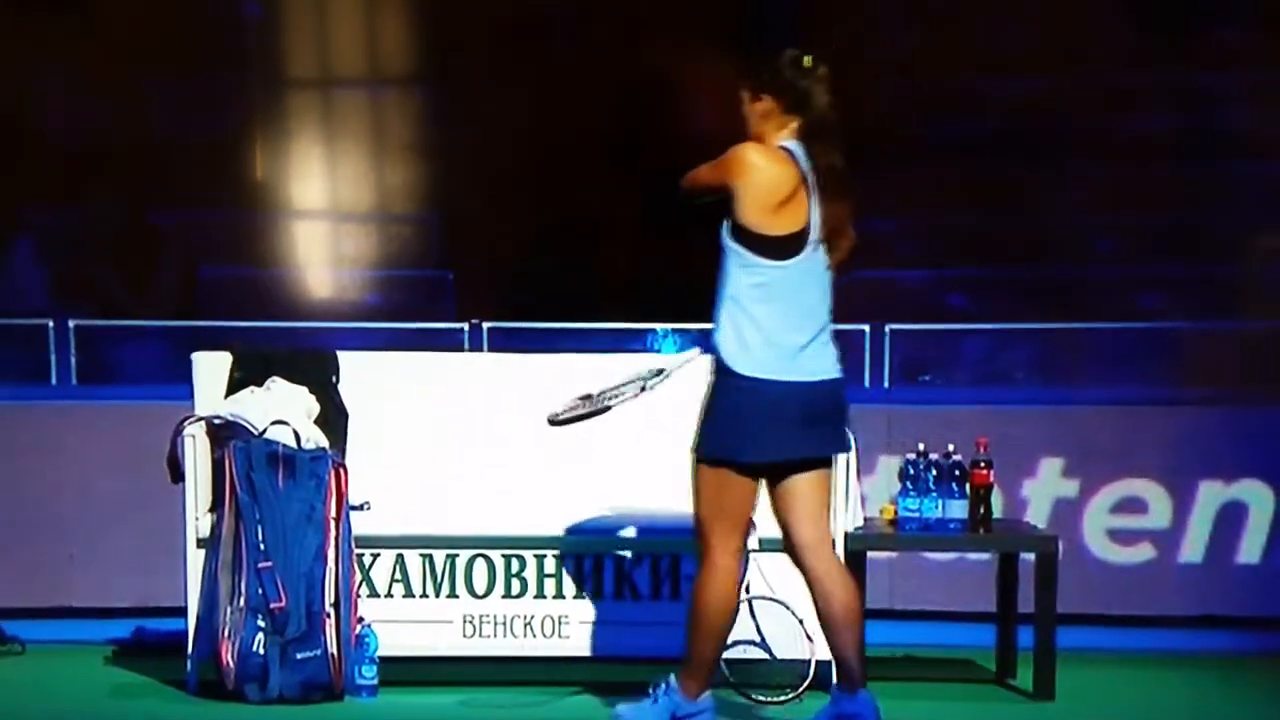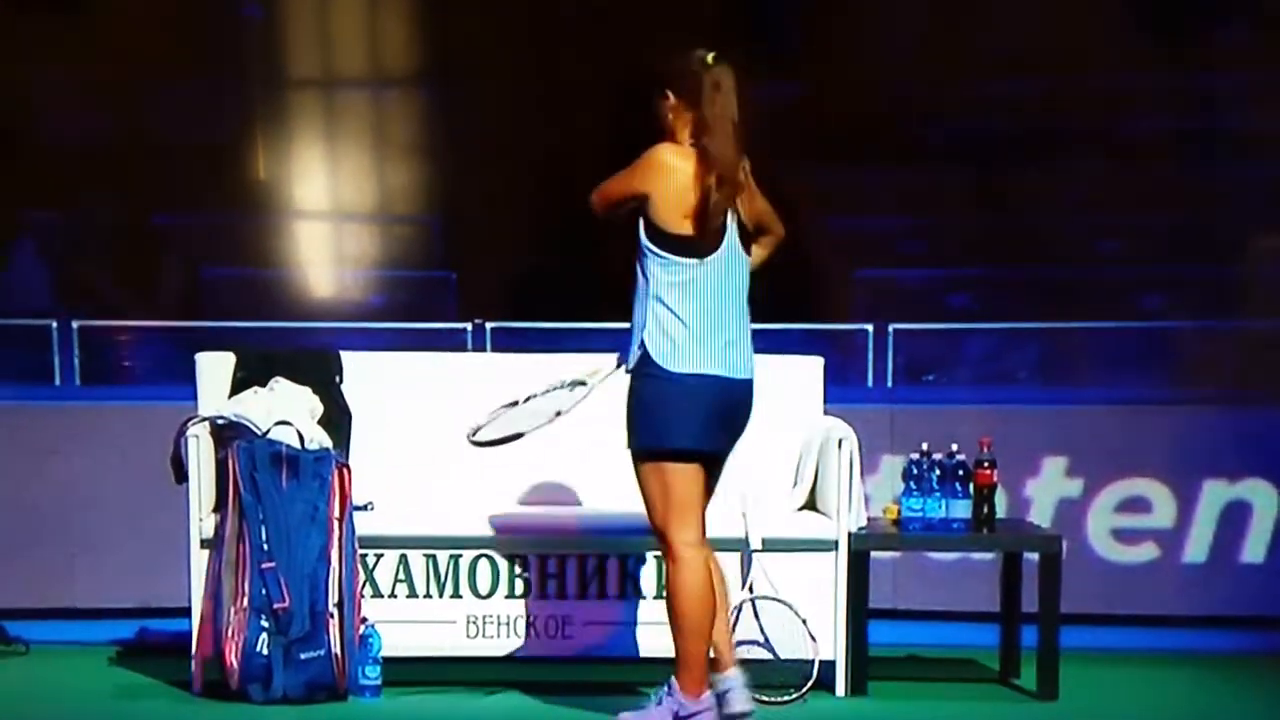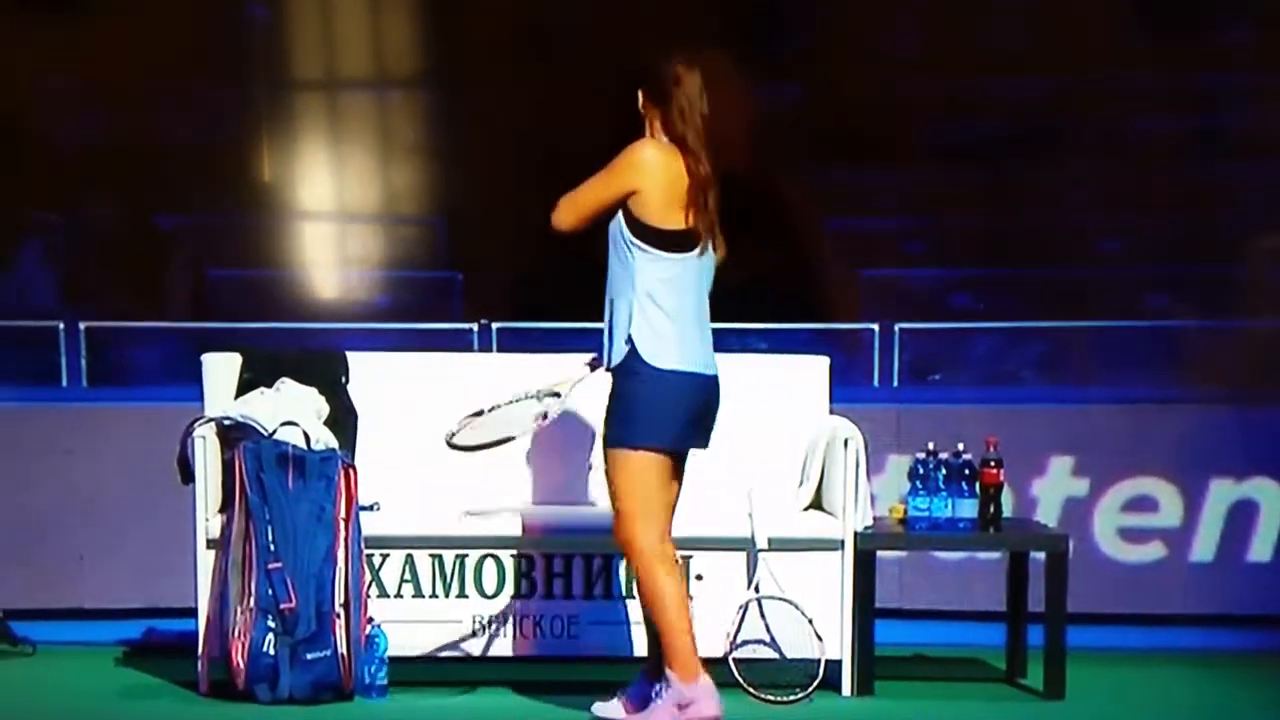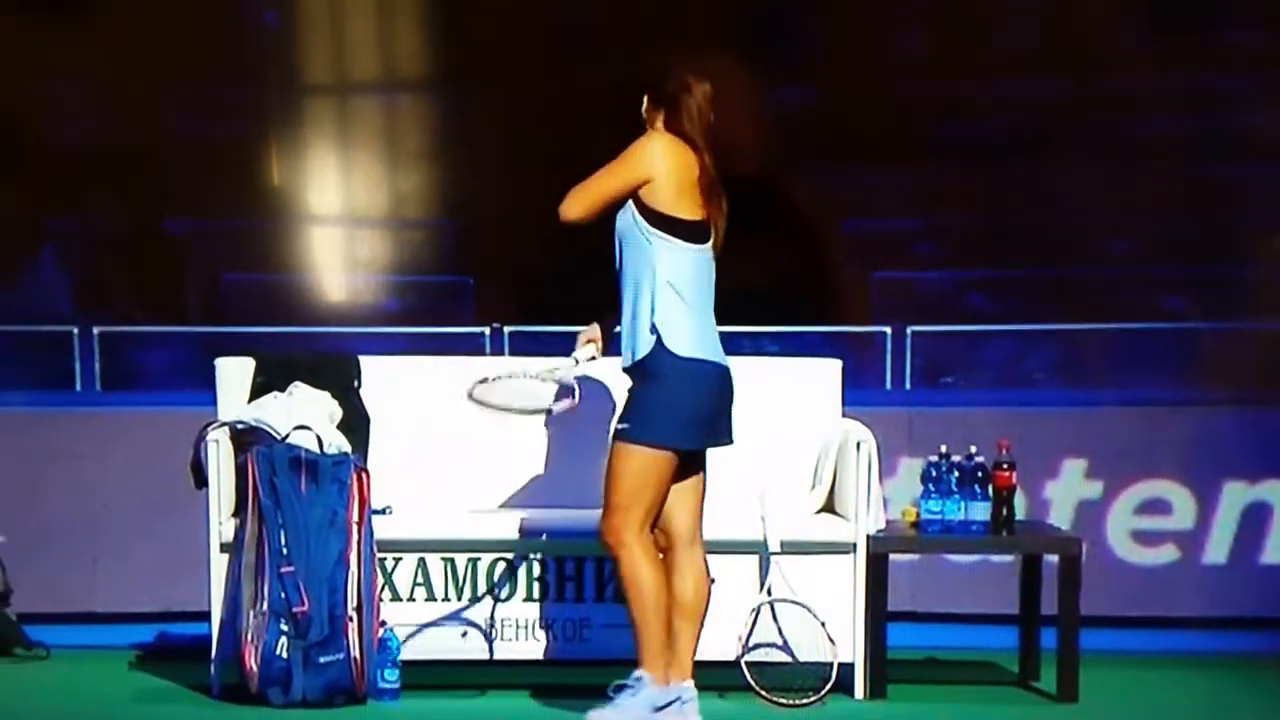
dt=0.5s
person 1, frame 1
left shoulder: (751, 164)
right shoulder: (819, 173)
left elbow: (688, 186)
left hip: (751, 387)
right hip: (814, 387)
left knee: (721, 546)
right knee: (814, 548)
person 1, frame 2
left shoulder: (665, 163)
right shoulder: (735, 175)
left elbow: (601, 201)
right elbow: (771, 234)
left hip: (673, 380)
right hip: (730, 382)
left knee: (680, 542)
right knee: (691, 536)
person 1, frame 3
left shoulder: (647, 158)
right shoulder: (695, 177)
left elbow: (564, 218)
left wrist: (613, 191)
left hip: (656, 376)
right hip: (689, 374)
left knee: (639, 537)
right knee: (648, 536)
person 1, frame 4
left shoulder: (658, 150)
right shoulder: (698, 177)
left elbow: (571, 209)
left wrist: (616, 183)
right wrist: (613, 325)
left hip: (673, 369)
right hip: (692, 370)
left knee: (624, 530)
right knee: (678, 536)
